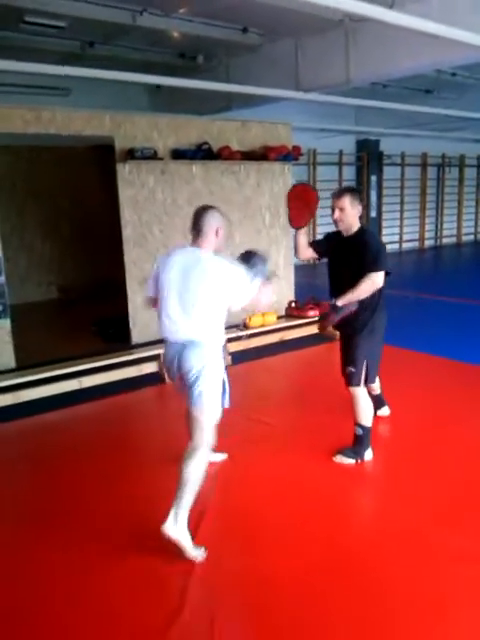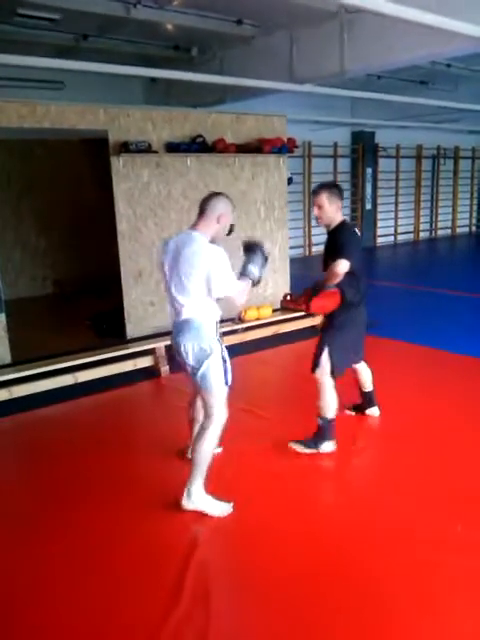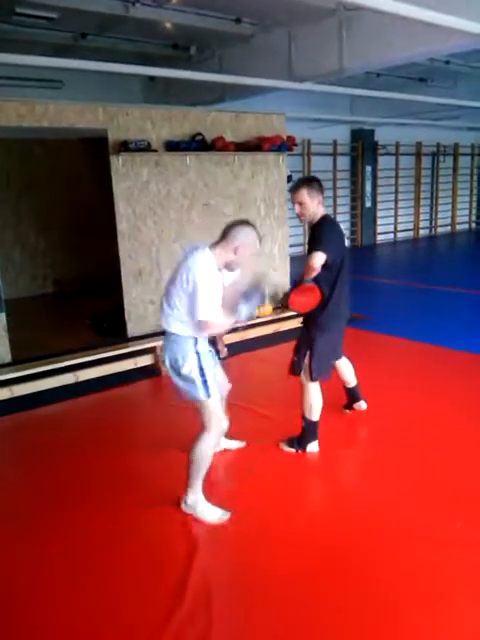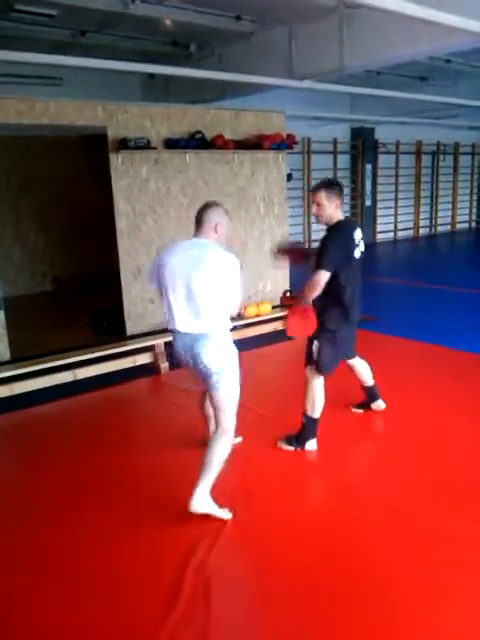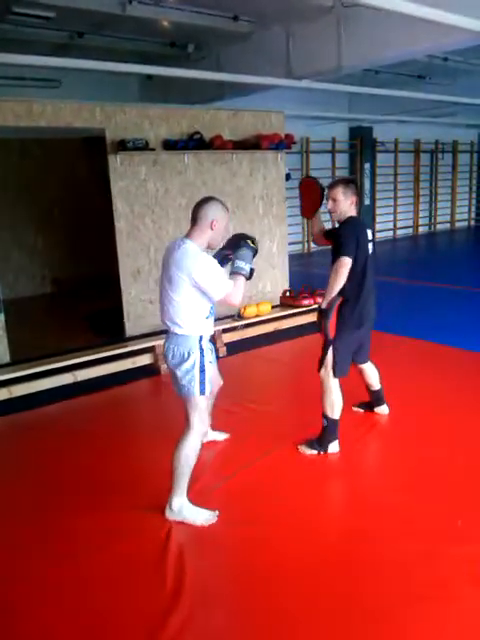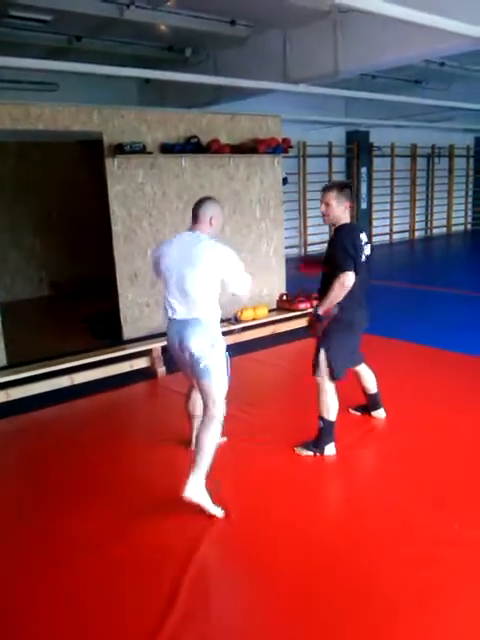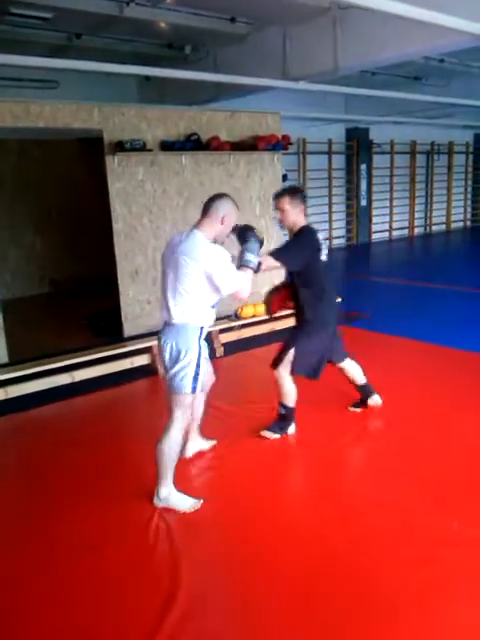
dt=0.4s
person 1, frame 1
left shoulder: (167, 260)
right shoulder: (223, 269)
left elbow: (153, 301)
right elbow: (263, 299)
right wrist: (255, 273)
left hip: (173, 351)
right hip: (203, 355)
left knee: (199, 407)
right knee: (204, 440)
left ankle: (200, 453)
right ankle: (178, 521)
person 1, frame 2
left shoulder: (172, 244)
right shoulder: (212, 253)
right elbow: (238, 297)
right wrist: (253, 266)
left hip: (182, 331)
right hip: (201, 335)
left knee: (203, 390)
right knee: (217, 416)
left ankle: (197, 446)
right ankle: (194, 493)
person 1, frame 3
left shoulder: (202, 257)
right shoulder: (205, 273)
right elbow: (210, 325)
left wrist: (243, 280)
left hip: (190, 344)
right hip: (186, 349)
left knee: (221, 387)
right knee: (217, 424)
left ankle: (216, 442)
right ankle: (193, 498)
person 1, frame 4
left shoulder: (167, 256)
right shoulder: (225, 260)
left elbow: (162, 290)
right elbow: (232, 309)
left hip: (183, 341)
right hip: (214, 343)
left knee: (211, 387)
right knee: (227, 424)
left ankle: (215, 436)
right ankle: (202, 496)
person 1, frame 5
left shoulder: (177, 248)
right shoulder: (198, 261)
right elbow: (233, 297)
left wrist: (222, 257)
right wrist: (242, 260)
left hip: (190, 339)
right hip: (190, 345)
left knee: (213, 385)
right knee: (195, 426)
left ankle: (206, 431)
right ankle: (177, 504)
person 1, frame 6
left shoulder: (167, 247)
right shoulder: (219, 252)
right elbow: (243, 290)
right wrist: (236, 277)
left hip: (176, 329)
right hip: (202, 331)
left knee: (197, 384)
right knee: (215, 410)
left ankle: (198, 438)
right ankle: (196, 484)
person 1, frame 7
left shoulder: (178, 241)
right shoulder: (209, 254)
right elbow: (242, 291)
right wrist: (249, 252)
left hip: (180, 330)
right hip: (187, 336)
left knee: (206, 381)
right knee: (180, 418)
left ankle: (194, 440)
right ankle: (165, 492)
person 2, frame 1
left shoulder: (370, 241)
right shoulder: (334, 240)
left elbow: (376, 279)
right elbow: (303, 253)
left wrist: (339, 303)
right wrist: (300, 225)
left hip: (366, 322)
right hip: (350, 320)
left knee: (356, 385)
right knee: (364, 371)
left ankle: (362, 447)
right ankle: (379, 405)
person 2, frame 2
left shoulder: (344, 235)
right shoulder: (339, 233)
left elbow: (340, 269)
left wrist: (319, 289)
right wrist: (309, 295)
left hip: (346, 314)
right hip: (350, 311)
left knee: (322, 373)
right knee: (354, 359)
left ankle: (323, 437)
right ankle: (369, 404)
person 2, frame 3
left shoulder: (325, 229)
right shoulder: (326, 227)
left elbow: (314, 263)
left wrist: (300, 285)
left hip: (324, 314)
right hip: (333, 309)
left knee: (308, 375)
right knee: (335, 356)
left ankle: (308, 439)
right ankle: (356, 399)
person 2, frame 4
left shoulder: (336, 237)
right shoulder: (351, 228)
left elbow: (319, 280)
left wrist: (302, 303)
right wrist: (301, 252)
left hip: (333, 314)
right hip: (347, 309)
left knee: (314, 372)
right knee: (350, 356)
left ankle: (307, 436)
right ankle: (374, 399)
person 2, frame 5
left shoulder: (348, 228)
right shoulder: (358, 228)
left elbow: (342, 266)
right elbow: (319, 238)
left wrist: (326, 303)
right wrist: (313, 211)
left hip: (349, 313)
right hip: (362, 310)
left knee: (328, 374)
right knee: (361, 360)
left ankle: (329, 439)
right ankle: (378, 403)
person 2, frame 6
left shoulder: (342, 238)
right shoulder: (355, 233)
left elbow: (346, 279)
left wrist: (321, 311)
right wrist: (325, 265)
left hip: (341, 320)
right hip: (355, 315)
left knee: (324, 377)
right knee: (355, 363)
left ankle: (325, 442)
right ankle: (375, 406)
person 2, frame 7
left shoulder: (302, 240)
right shoulder: (307, 236)
left elbow: (268, 262)
right wrist: (285, 288)
left hip: (314, 320)
right hip: (325, 313)
left knee: (282, 370)
right knee: (340, 359)
left ankle: (286, 422)
right ankle: (370, 396)
